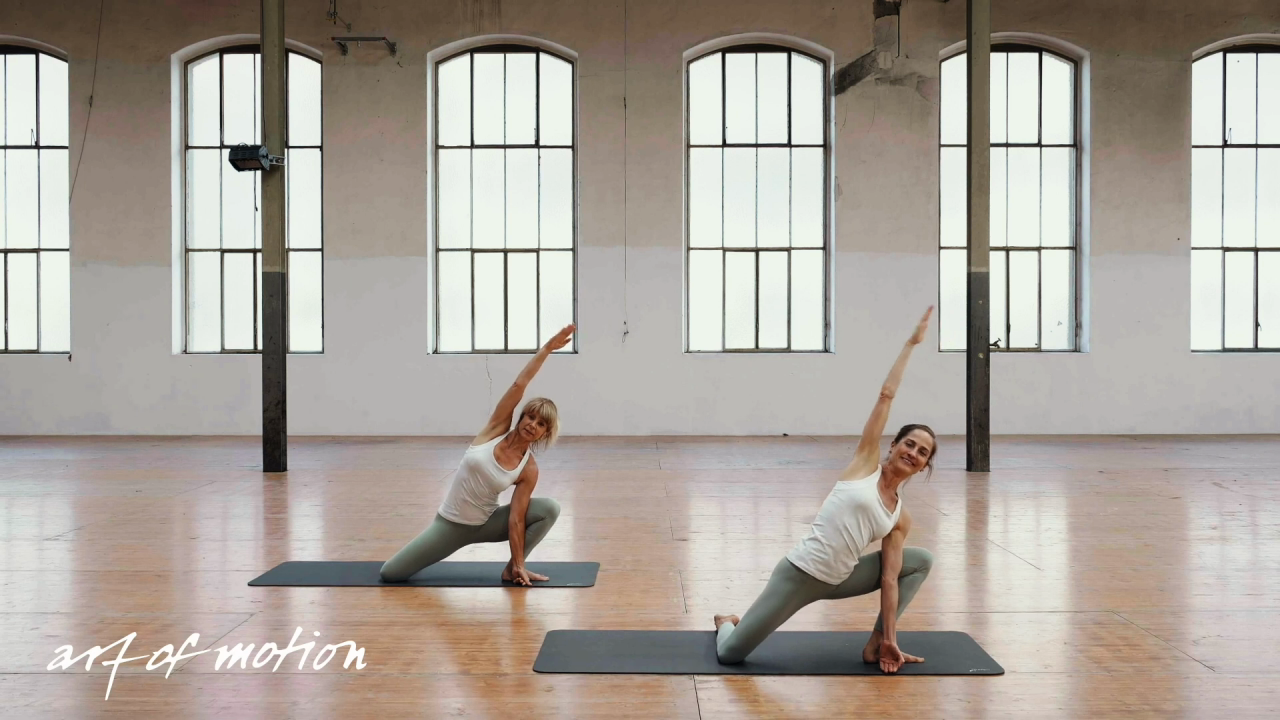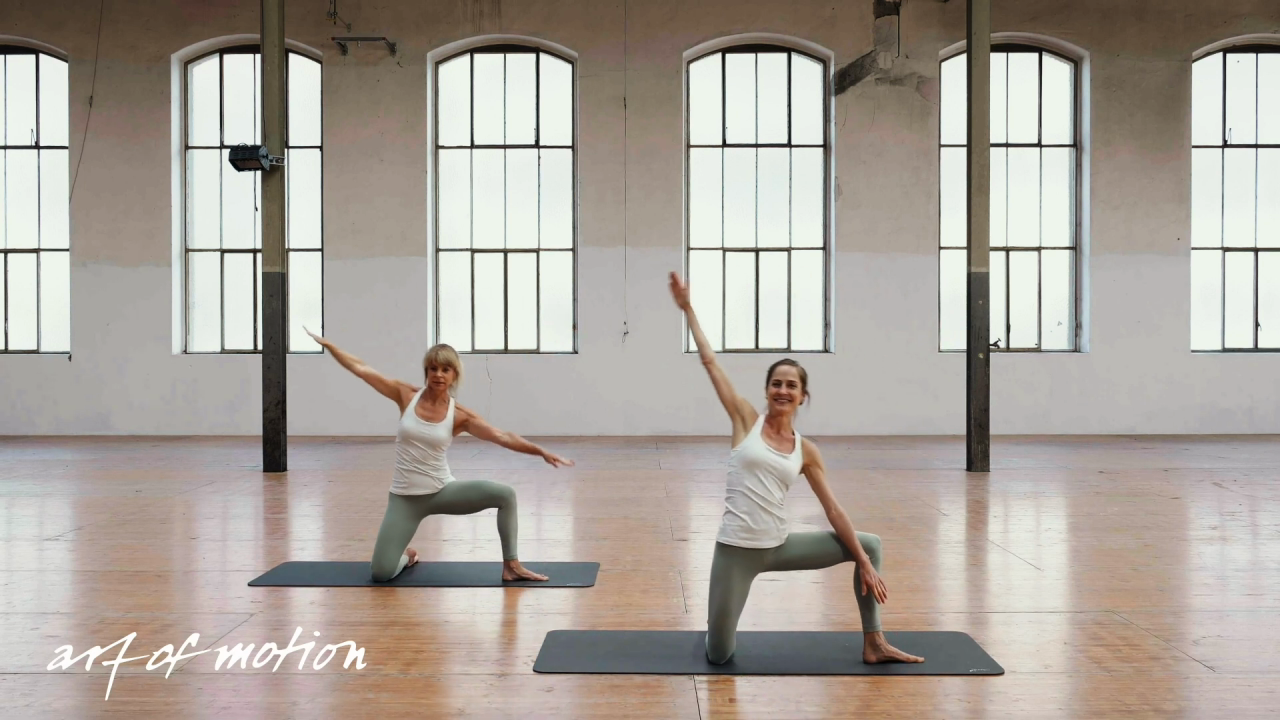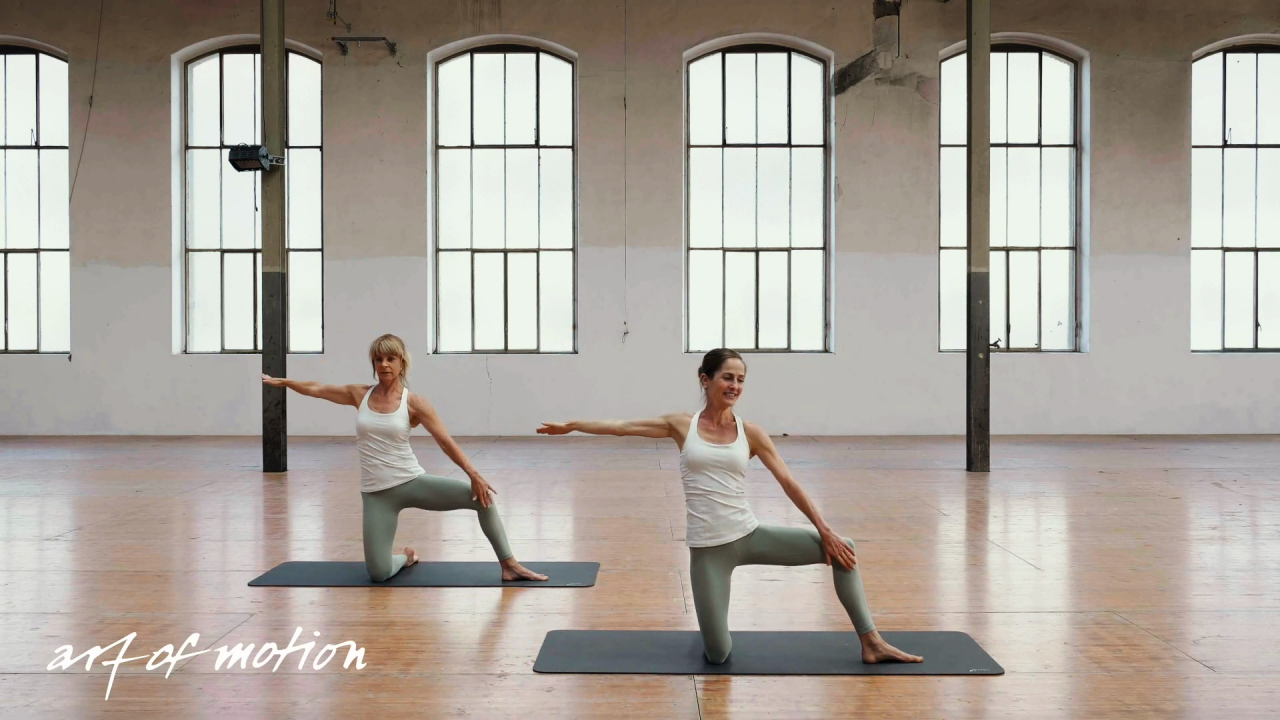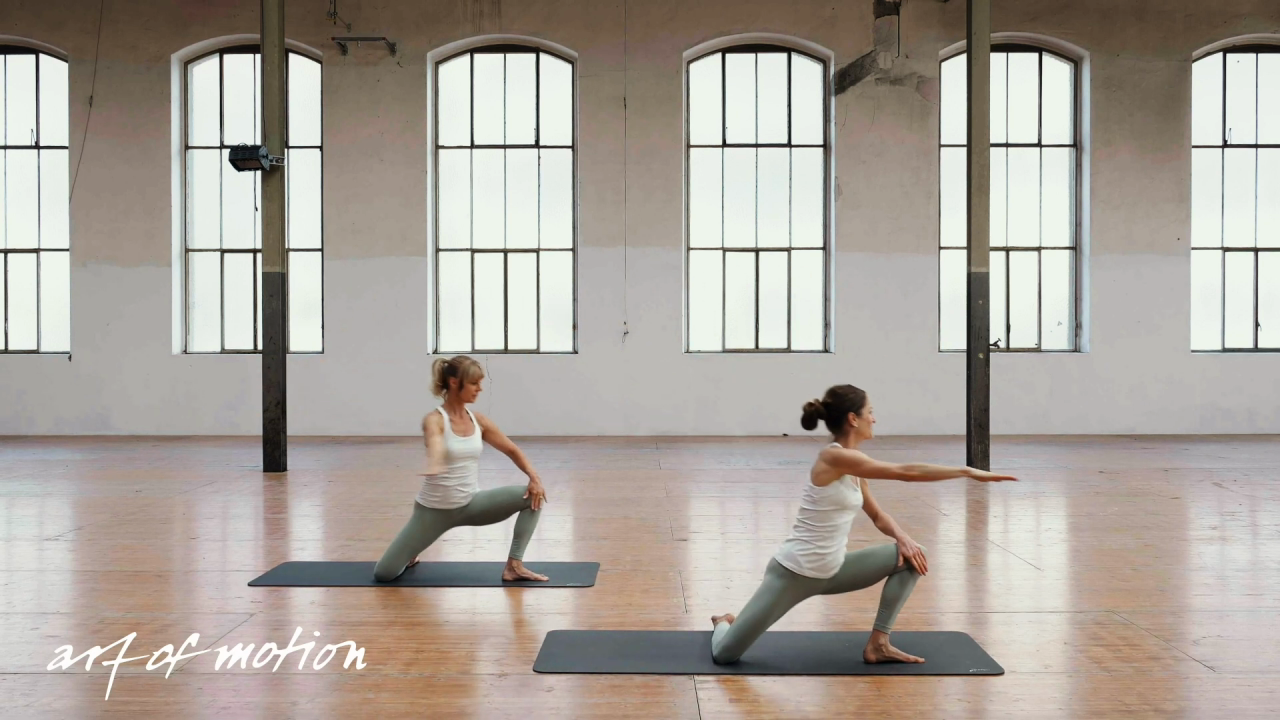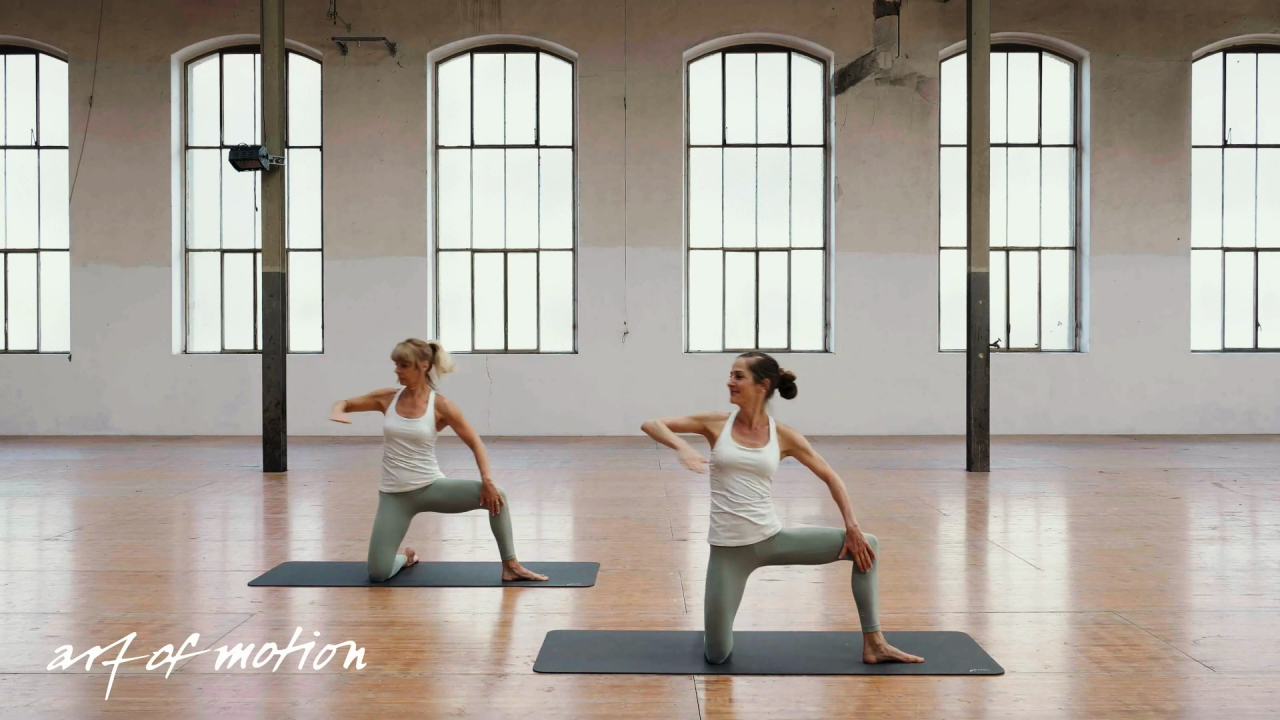
dt=1s
person 1, frame 1
left shoulder: (901, 518)
right shoulder: (866, 464)
left elbow: (889, 578)
right elbow: (885, 396)
left wrist: (890, 636)
right wrist: (909, 344)
left hip: (836, 582)
right hip: (798, 575)
left knee: (921, 561)
right knee: (731, 654)
left ankle: (876, 646)
right ankle: (727, 623)
person 1, frame 2
left shoulder: (806, 450)
right shoulder: (747, 419)
left elbow: (834, 509)
right elbow: (709, 361)
left wrist: (865, 563)
right wrist: (687, 309)
left hip: (780, 546)
right hip: (736, 551)
left knee: (870, 545)
right knee: (719, 655)
left ankle: (874, 645)
right ankle: (718, 626)
person 1, frame 3
left shoulder: (750, 432)
right shoulder: (682, 425)
left elbow: (788, 483)
right elbow: (621, 427)
left wrist: (826, 531)
right wrist: (571, 425)
left hip: (750, 536)
right hip: (709, 548)
left knee: (841, 550)
right knee: (718, 655)
left ankle: (872, 644)
right ankle: (713, 627)
person 1, frame 4
left shoulder: (856, 469)
right shoulder: (834, 458)
left elbow: (878, 516)
right elbow: (907, 472)
left wrist: (902, 537)
right wrist: (968, 471)
left hip: (830, 573)
right hip: (792, 574)
left knee: (908, 556)
right knee: (724, 654)
left ankle: (877, 644)
right ankle: (725, 623)
person 1, frame 5
left shoulder: (783, 436)
right shoulder: (716, 424)
left elbow: (831, 478)
right elbow: (652, 424)
left wrist: (852, 529)
right wrist: (680, 445)
left hip: (773, 539)
right hip: (729, 549)
left knee: (866, 546)
right knee: (717, 655)
left ankle: (874, 644)
right ankle: (718, 624)
person 2, frame 1
left shoulder: (529, 470)
right shoulder: (498, 430)
left elbow: (516, 520)
right elbow: (519, 385)
left wrist: (519, 563)
right wrist: (547, 348)
left hip: (486, 524)
right hip: (450, 524)
left knee: (549, 508)
right knee: (389, 574)
left ankle: (511, 569)
right ankle: (425, 554)
person 2, frame 2
left shoulder: (460, 415)
right shoulder: (407, 395)
left elbow: (503, 436)
right elbow: (360, 369)
left wrist: (542, 451)
right wrist: (326, 344)
left hip: (442, 491)
right hip: (404, 498)
left knee: (505, 495)
right knee: (382, 573)
left ankle: (511, 567)
right ankle: (406, 557)
person 2, frame 3
left shoulder: (414, 403)
right shoulder: (360, 394)
left elbow: (445, 441)
right elbow: (317, 389)
left wrist: (475, 475)
right wrist: (283, 381)
left hip: (413, 482)
right hip: (377, 493)
left knee: (481, 497)
right knee: (379, 573)
left ankle: (509, 566)
right ankle: (406, 557)
person 2, frame 4
left shoulder: (479, 420)
right shoulder: (434, 420)
left elbow: (512, 450)
right elbow: (434, 444)
left wrist: (534, 477)
right wrist: (434, 462)
left hip: (469, 506)
right hip: (433, 510)
left knee: (531, 497)
right knee: (383, 574)
left ankle: (513, 566)
right ankle: (408, 556)
person 2, frame 5
left shoulder: (442, 405)
right shoulder: (388, 398)
left elbow: (474, 443)
right elbow: (344, 404)
left wrist: (488, 482)
right wrist: (336, 409)
left hip: (432, 488)
right hip: (394, 495)
left knee: (497, 498)
right knee: (378, 574)
left ankle: (510, 566)
right ankle: (406, 556)
